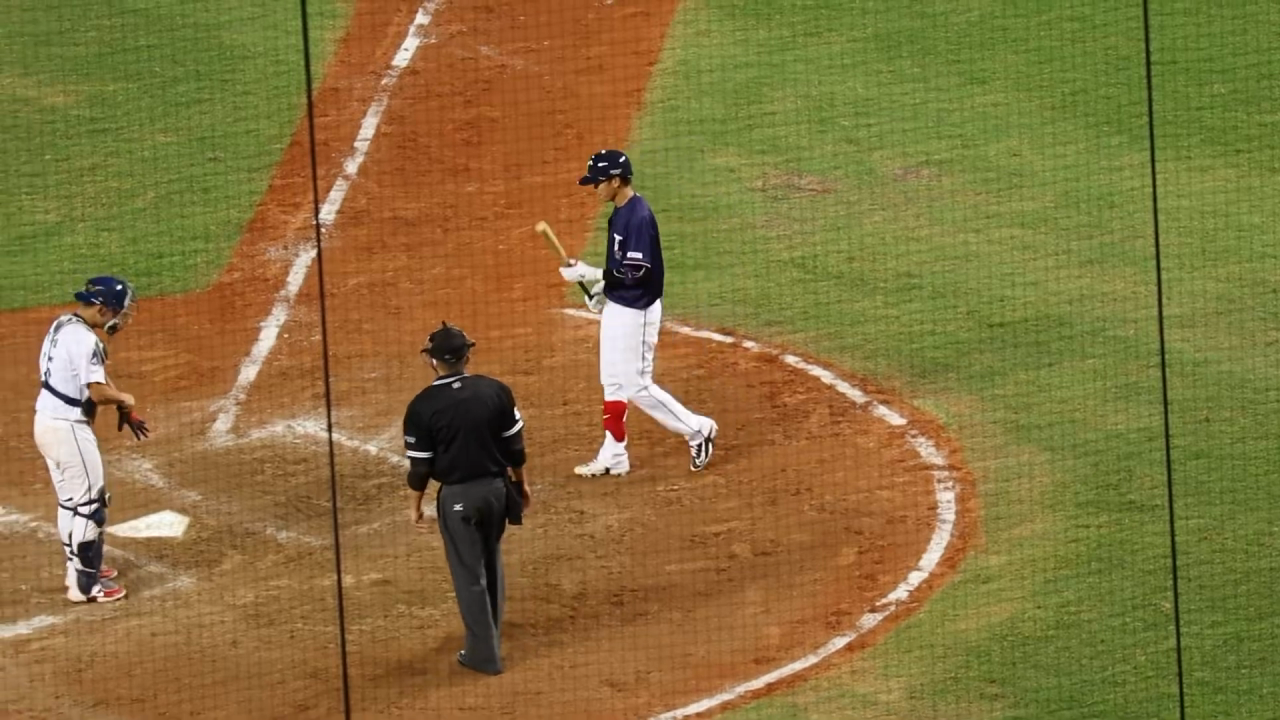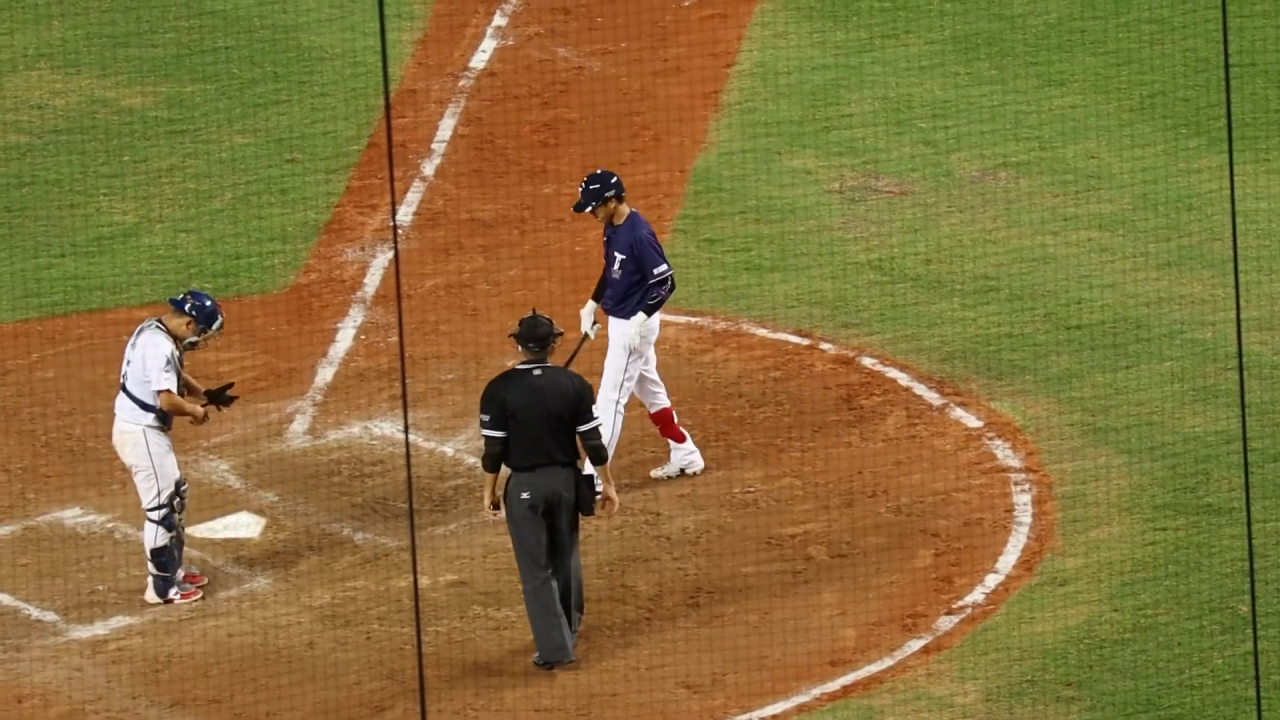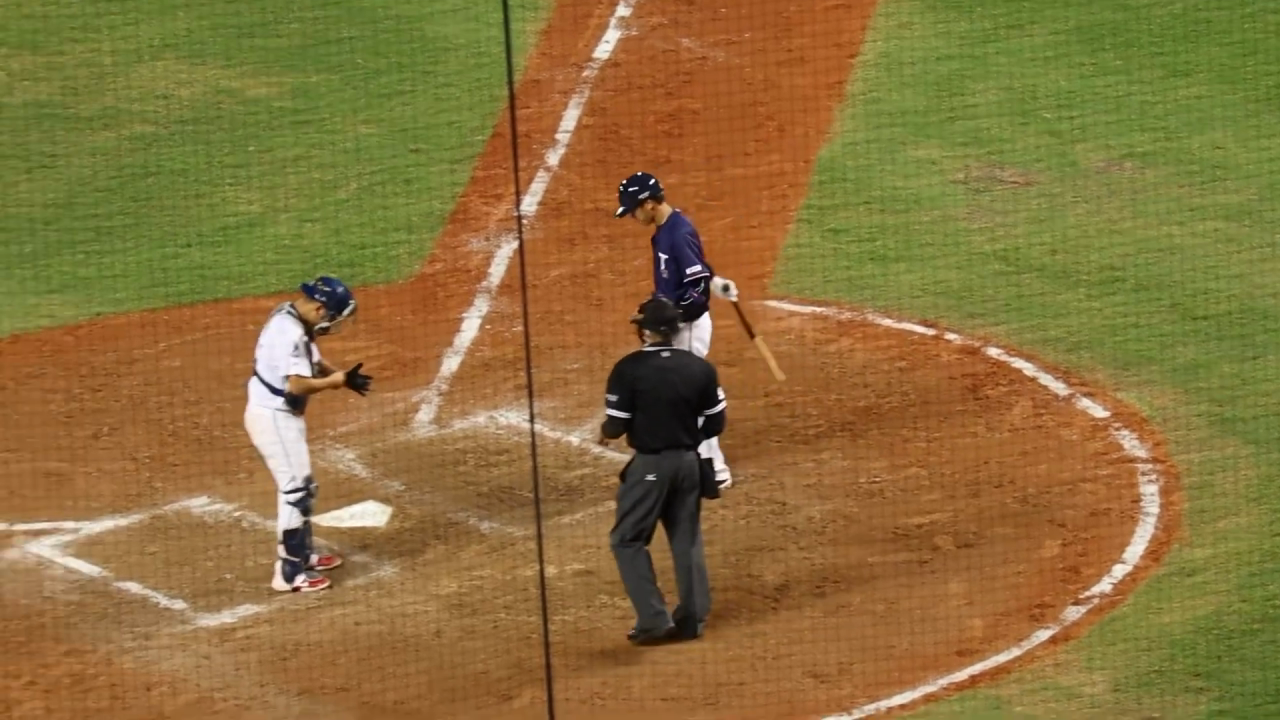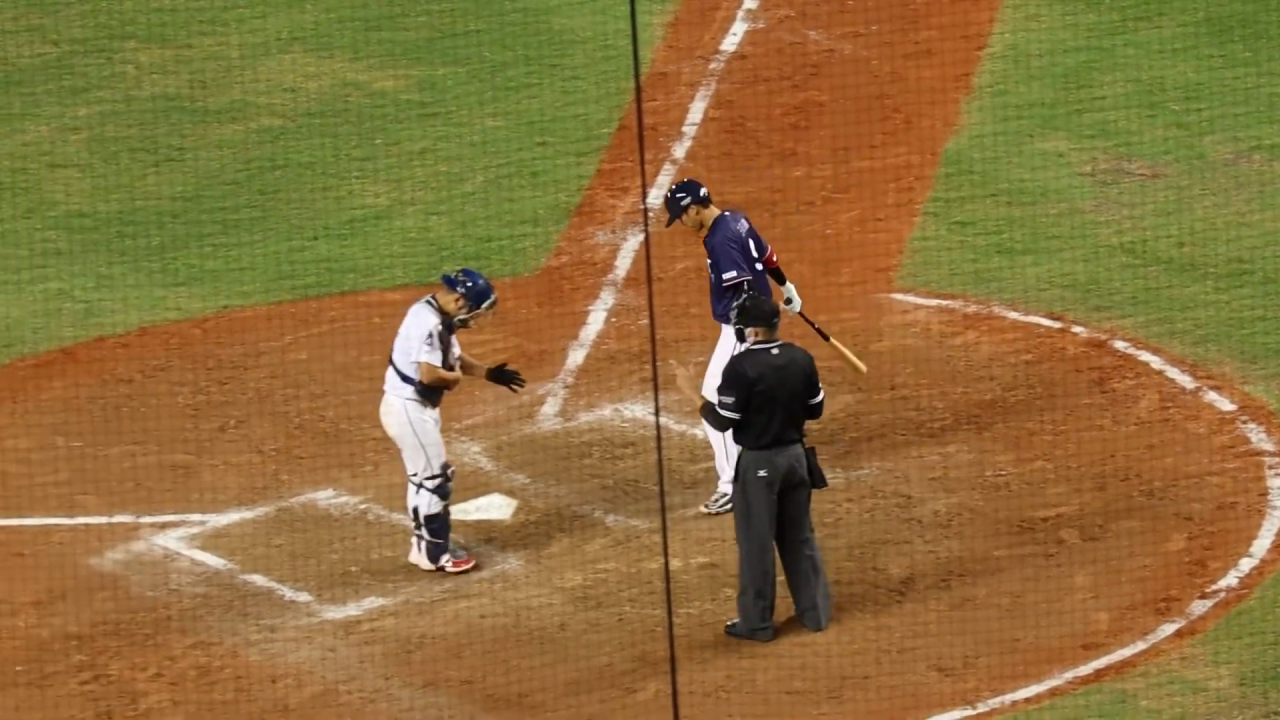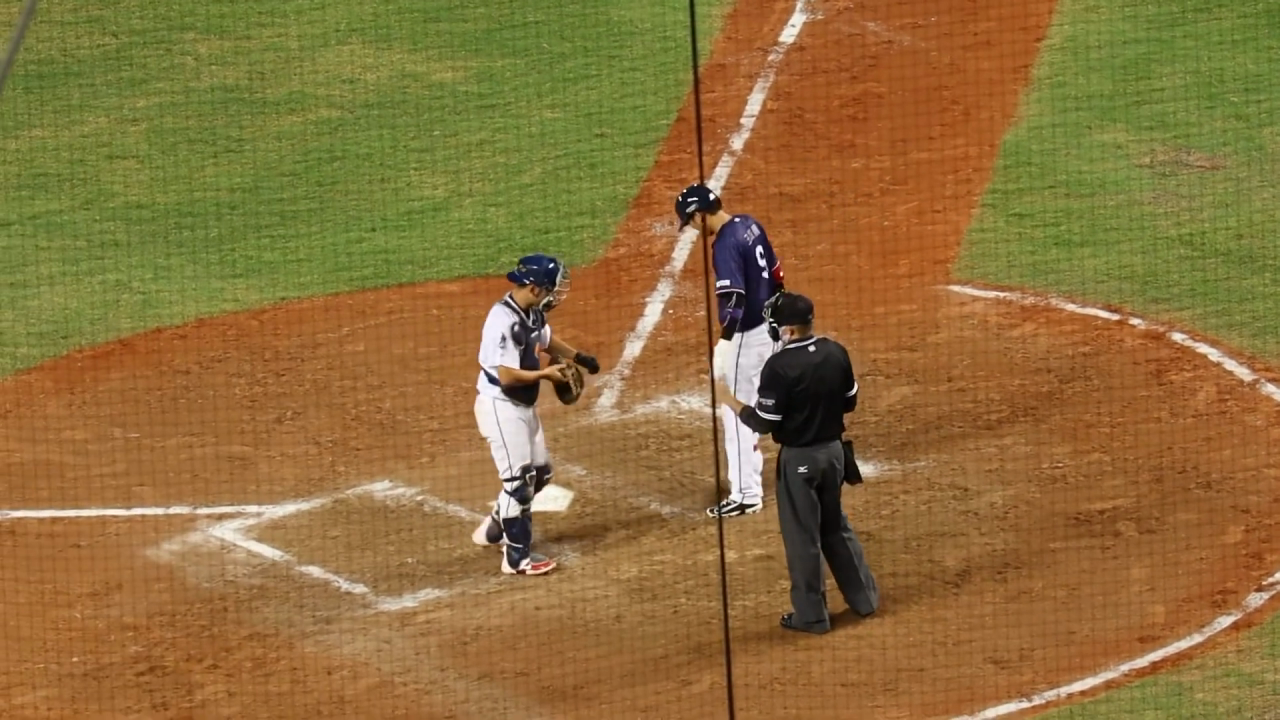
dt=0.4s
person 1, frame 1
left shoulder: (423, 405)
right shoulder: (496, 390)
left elbow: (420, 467)
right elbow: (515, 447)
left wrist: (415, 505)
right wrist: (520, 483)
left hip: (458, 497)
right hip: (497, 488)
left knee: (470, 575)
right knee: (490, 562)
left ankle: (484, 654)
right ankle: (489, 629)
person 1, frame 2
left shoulder: (500, 388)
right shoulder: (574, 384)
left elbow: (494, 449)
right elbow: (593, 441)
left wrist: (489, 491)
right wrist: (607, 484)
left hip: (525, 485)
right hip: (565, 479)
left knee: (535, 568)
right knee: (566, 559)
left ankle: (555, 646)
right ankle: (567, 631)
person 1, frame 3
left shoulder: (629, 368)
right shoulder: (700, 367)
left elbow: (616, 425)
right elbow: (715, 424)
left wrist: (603, 434)
left hip: (649, 466)
right hip: (688, 463)
left knee: (627, 539)
right knee: (688, 542)
left ankle: (655, 617)
right ankle: (691, 619)
person 1, frame 4
left shoulder: (740, 366)
right shoulder: (802, 359)
left elbow: (723, 422)
right elbow: (815, 409)
left wrist: (691, 392)
left hip: (759, 463)
right hip: (795, 456)
left knee: (756, 543)
right knee: (800, 537)
left ankle: (756, 622)
right ankle: (815, 611)
person 1, frame 5
left shoulder: (779, 367)
right shoulder: (836, 353)
left elbow: (763, 423)
right elbow: (849, 403)
left wrist: (728, 399)
left hip: (799, 459)
right hip: (834, 451)
left knee: (802, 538)
right knee: (836, 527)
left ankle: (811, 615)
right ankle: (863, 597)
person 2, frame 1
left shoulder: (639, 216)
right shoulder: (620, 211)
left elbow: (637, 272)
left wrist: (590, 274)
right wrist: (601, 286)
left hip: (637, 313)
right hip: (617, 308)
left knee: (637, 387)
right knee: (613, 383)
left ankle: (697, 429)
right ankle: (614, 456)
person 2, frame 2
left shoulder: (639, 233)
right shoulder: (612, 227)
left elbow: (665, 283)
left wrist: (639, 321)
right wrist: (592, 305)
left hip: (634, 325)
right hip: (620, 322)
left knee: (610, 400)
right knee: (650, 392)
right ankle: (686, 457)
person 2, frame 3
left shoulder: (679, 233)
right shoulder: (664, 227)
left elbow: (699, 286)
right wrist: (717, 281)
left hip: (686, 326)
left ankle: (715, 471)
person 2, frame 4
left shoulder: (720, 237)
right shoulder: (735, 219)
left elbow: (741, 288)
right elbow: (766, 254)
left wrist: (745, 338)
right wrist: (786, 287)
left knee: (715, 400)
left ankle: (731, 483)
person 2, frame 5
left shoulder: (725, 244)
right shoulder: (749, 224)
left elbow: (733, 300)
right elbow: (774, 270)
left wrist: (724, 347)
left hip: (748, 334)
right hip: (767, 326)
left knee: (733, 413)
right knee: (745, 406)
left ankle: (746, 494)
right ankle: (750, 478)
person 3, frame 1
left shoulder: (62, 325)
right shoulder: (85, 339)
right elbow: (98, 392)
left wrist: (124, 410)
right wrist: (126, 399)
left hip: (47, 422)
right hip: (67, 428)
left knee: (70, 500)
right knee: (90, 502)
left ankle: (78, 568)
right ankle: (85, 583)
person 3, frame 2
left shoulder: (153, 330)
right shoulder: (161, 345)
left elbow: (175, 376)
right elbow: (168, 401)
left wrist: (206, 395)
right wrist: (195, 411)
left hip: (145, 428)
right hip: (142, 432)
left knee: (174, 495)
right knee: (161, 507)
left ankle: (173, 568)
right ankle: (161, 585)
person 3, frame 3
left shoulder: (290, 317)
right shoulder: (290, 331)
left elbow: (312, 361)
right elbow: (298, 384)
left wrist: (342, 377)
right wrist: (332, 382)
left hip: (280, 414)
right hip: (274, 416)
left knee: (297, 486)
right knee: (297, 490)
left ankle: (301, 554)
right ankle: (289, 572)
person 3, frame 4
left shoulder: (437, 316)
right shoulder: (427, 320)
left elbow: (455, 358)
right elbow: (429, 374)
left wrist: (490, 374)
right wrist: (455, 378)
left hip: (417, 406)
right hip: (408, 408)
left knee: (421, 476)
right knee: (436, 477)
left ankle: (423, 545)
right ankle: (437, 552)
person 3, frame 5
left shoulder: (532, 311)
right shoulder: (504, 320)
left elbow: (547, 340)
right elbow: (507, 375)
left wrist: (578, 357)
right wrist: (546, 374)
left hip: (522, 405)
right hip: (500, 407)
left knee: (540, 472)
right knee: (519, 479)
left ankle: (493, 529)
right ankle: (517, 556)
